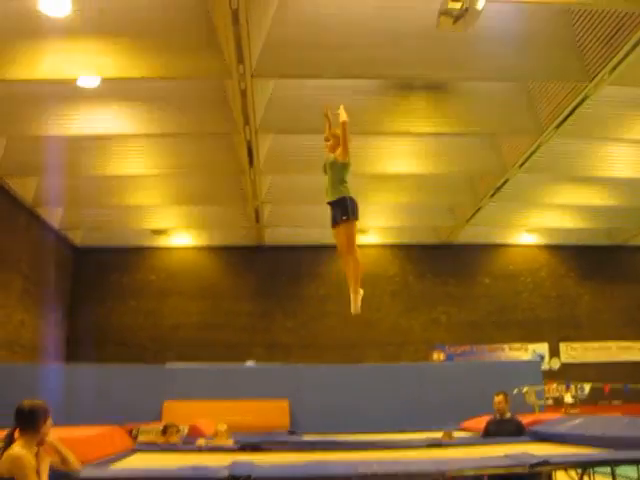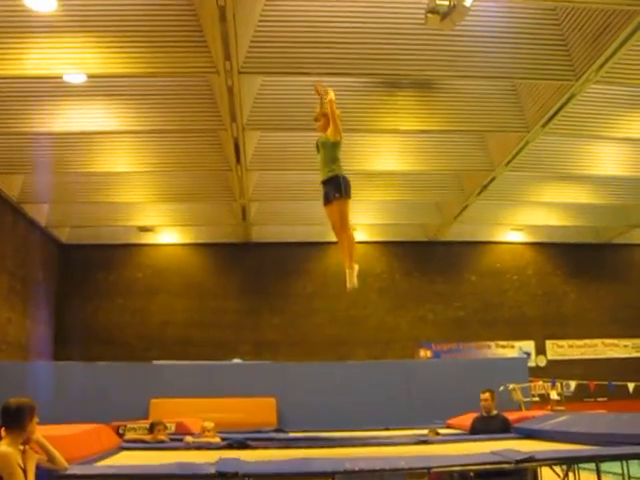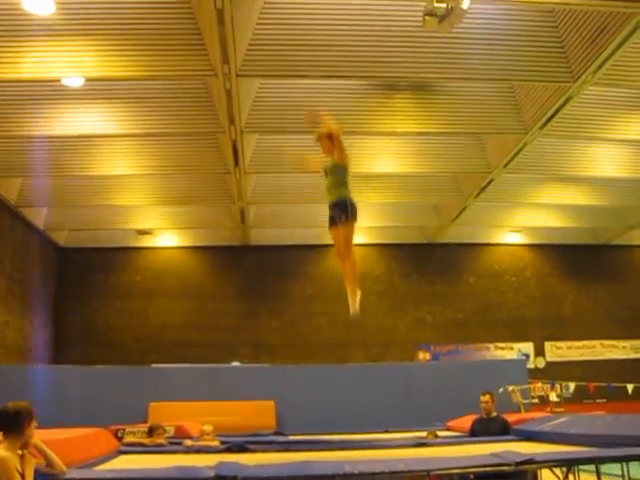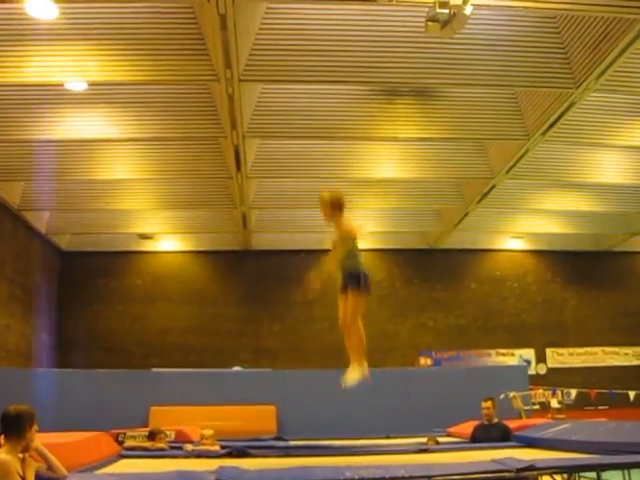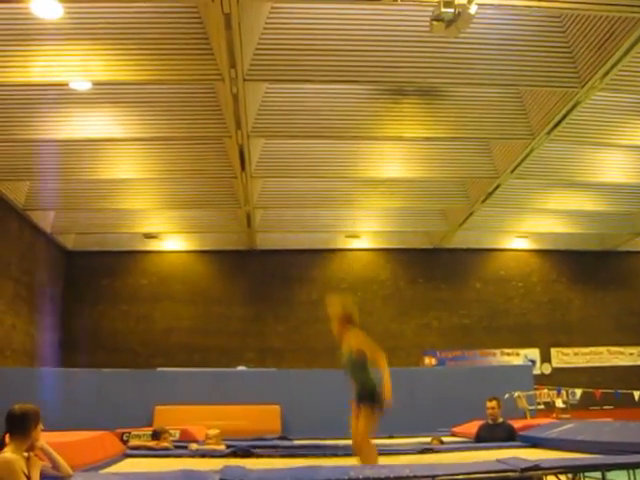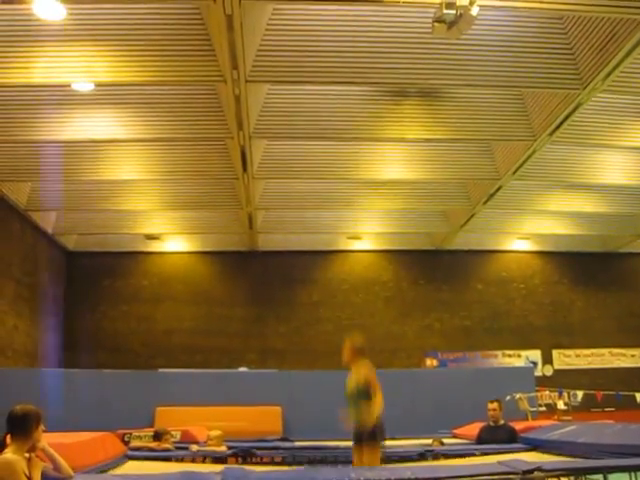
dt=0.2s
person 1, frame 1
left shoulder: (343, 153)
right shoulder: (331, 156)
left elbow: (344, 126)
right elbow: (330, 137)
left wrist: (342, 114)
right wrist: (328, 122)
left hip: (344, 203)
right hip: (335, 205)
left knee: (350, 249)
right knee: (344, 251)
left ankle: (356, 290)
right ankle: (354, 291)
person 1, frame 2
left shoulder: (334, 132)
right shoulder: (323, 137)
left elbow: (332, 108)
right elbow: (321, 113)
left wrist: (328, 94)
right wrist: (319, 96)
left hip: (337, 181)
right hip: (328, 184)
left knee: (343, 227)
right knee: (338, 230)
left ankle: (350, 266)
right ankle: (349, 266)
person 1, frame 3
left shoulder: (340, 155)
right shoulder: (330, 161)
left elbow: (336, 133)
left wrist: (321, 120)
left hip: (344, 205)
right hip: (334, 208)
left knee: (346, 250)
right knee: (341, 252)
left ankle: (353, 290)
right ankle: (352, 291)
person 1, frame 4
left shoulder: (344, 226)
right shoulder: (338, 230)
left elbow: (353, 234)
right elbow: (334, 256)
right wrist: (318, 275)
left hip: (357, 277)
right hip: (347, 279)
left knee: (352, 321)
right knee: (344, 323)
left ankle: (360, 365)
right ankle: (355, 365)
person 1, frame 5
left shoulder: (357, 339)
right shoulder: (345, 341)
left elbow: (380, 358)
left wrist: (387, 385)
left hip: (371, 393)
right hip: (362, 393)
left knee: (361, 439)
right knee: (356, 440)
person 1, frame 6
left shoulder: (367, 373)
right shoulder: (351, 376)
left elbow: (378, 397)
left wrist: (374, 413)
right wrist: (349, 417)
left hip: (371, 428)
right hip: (360, 429)
